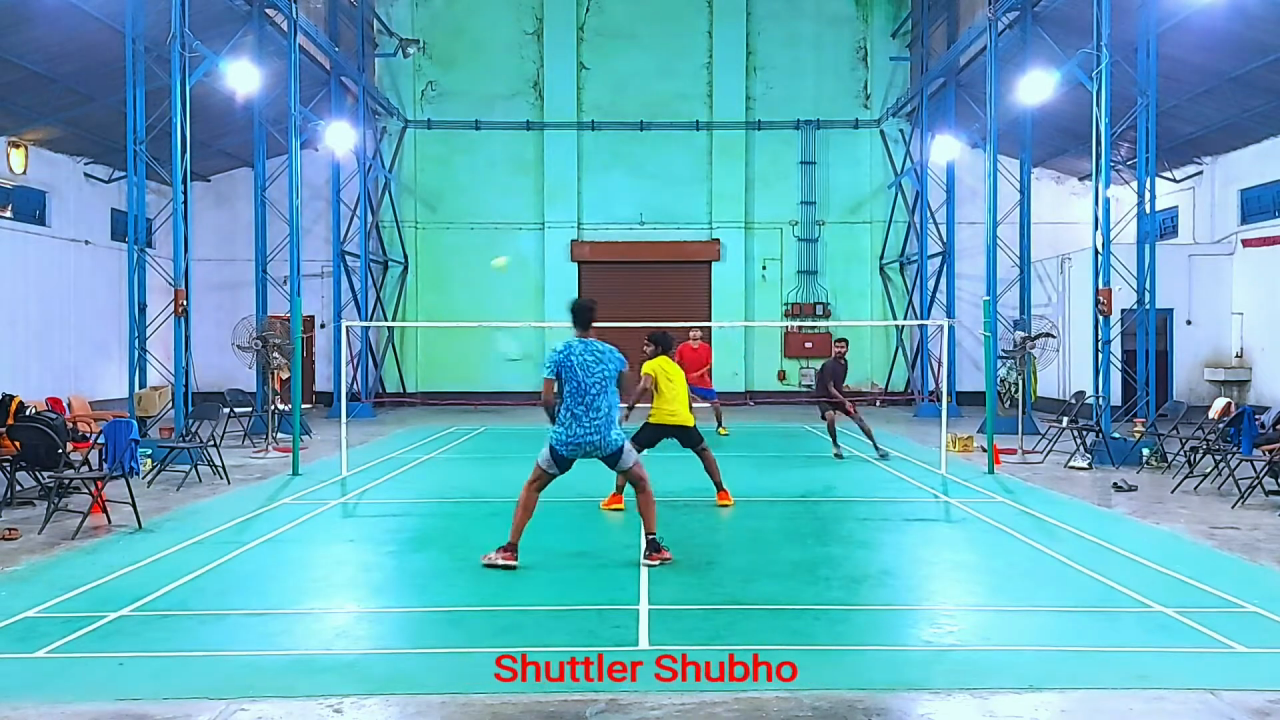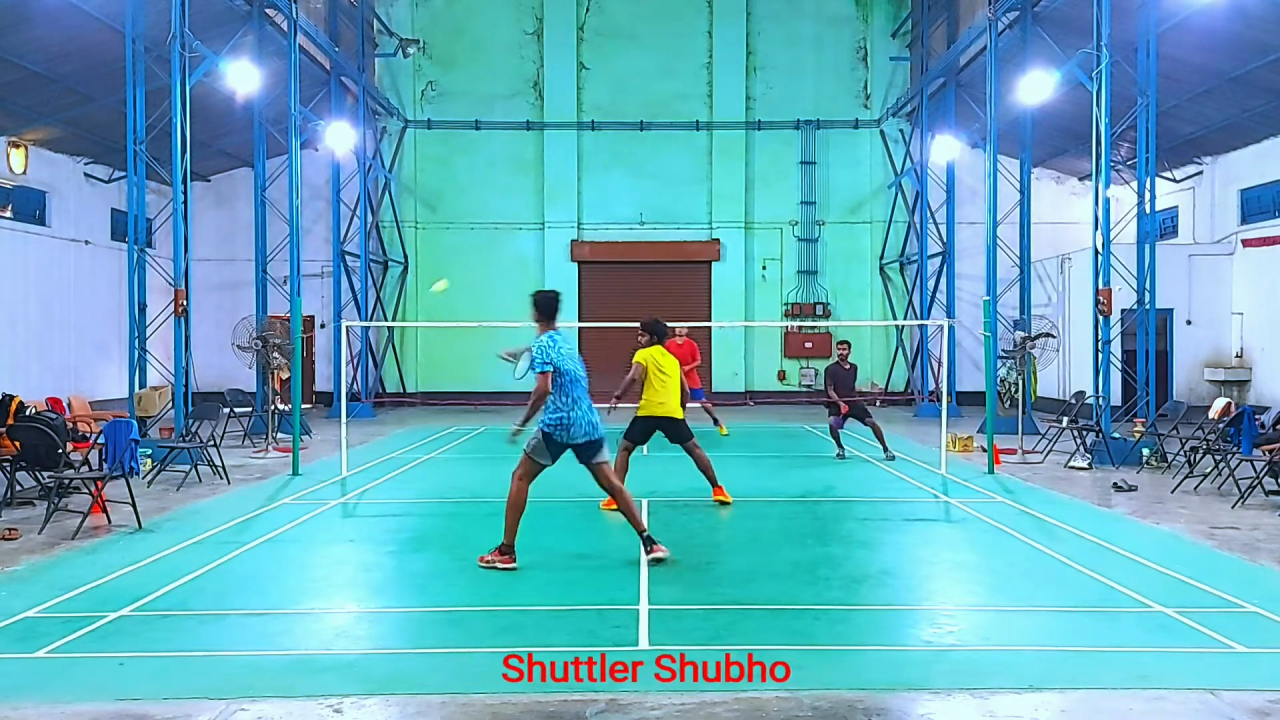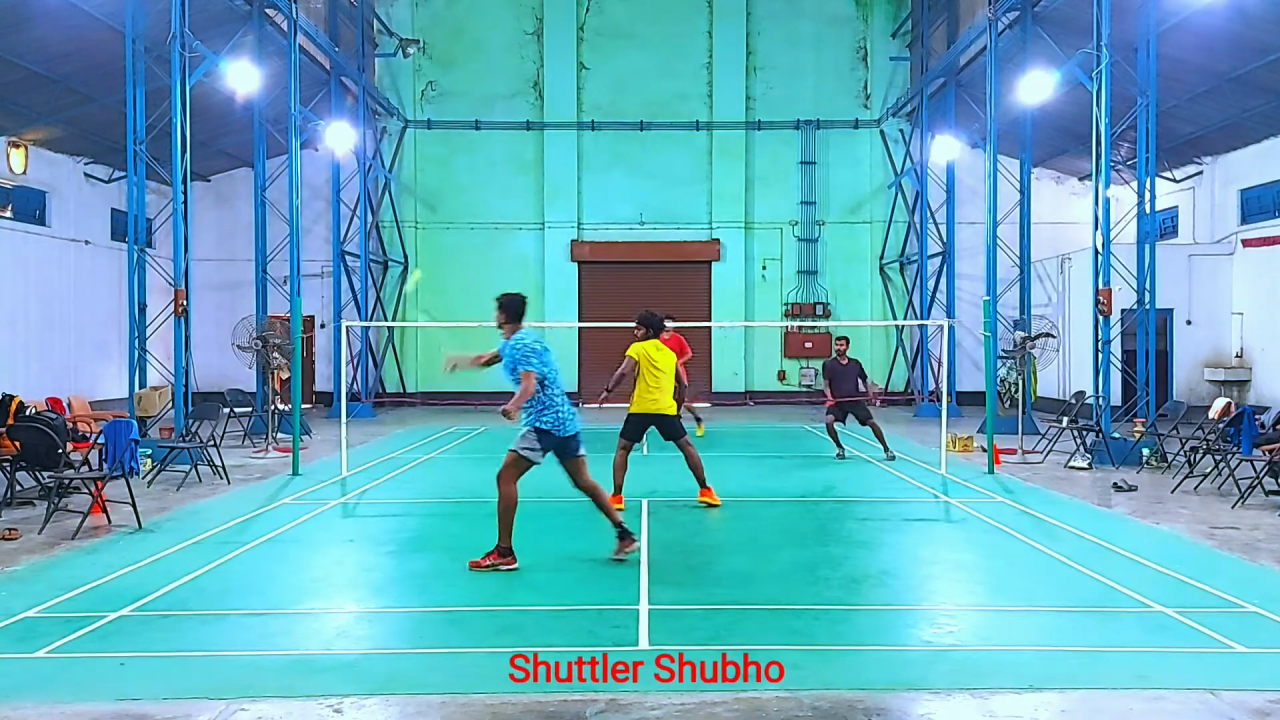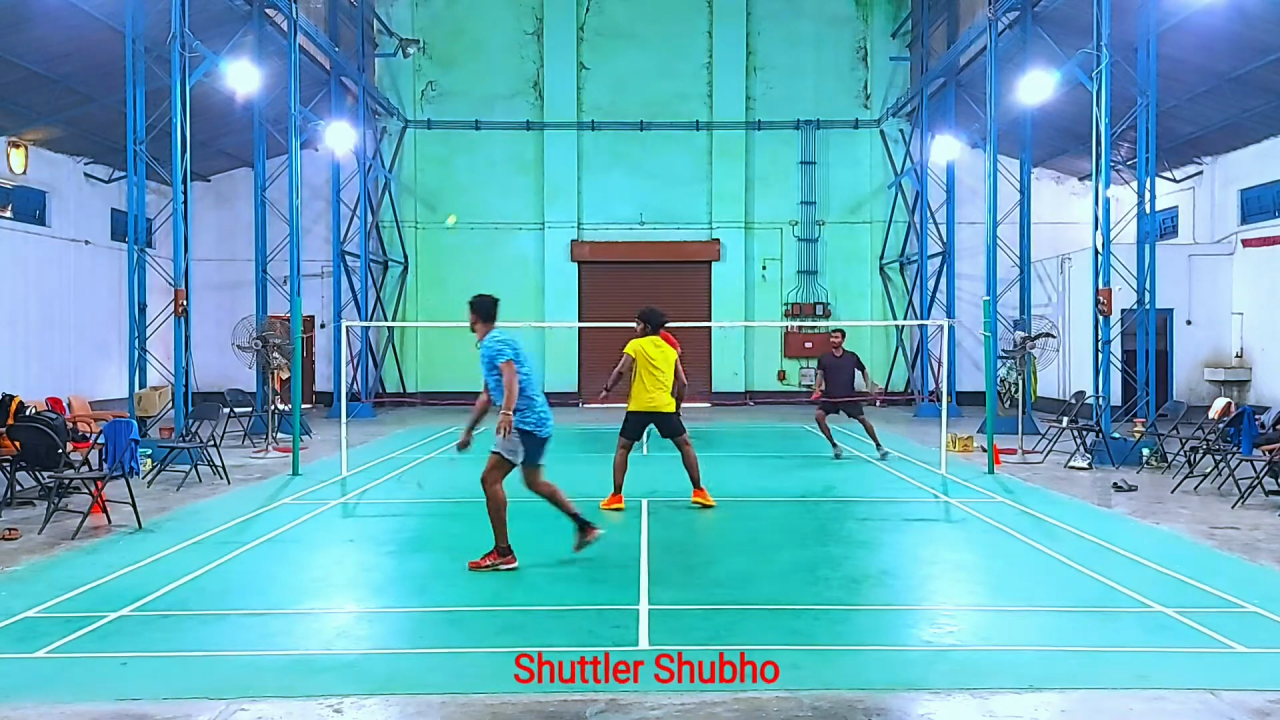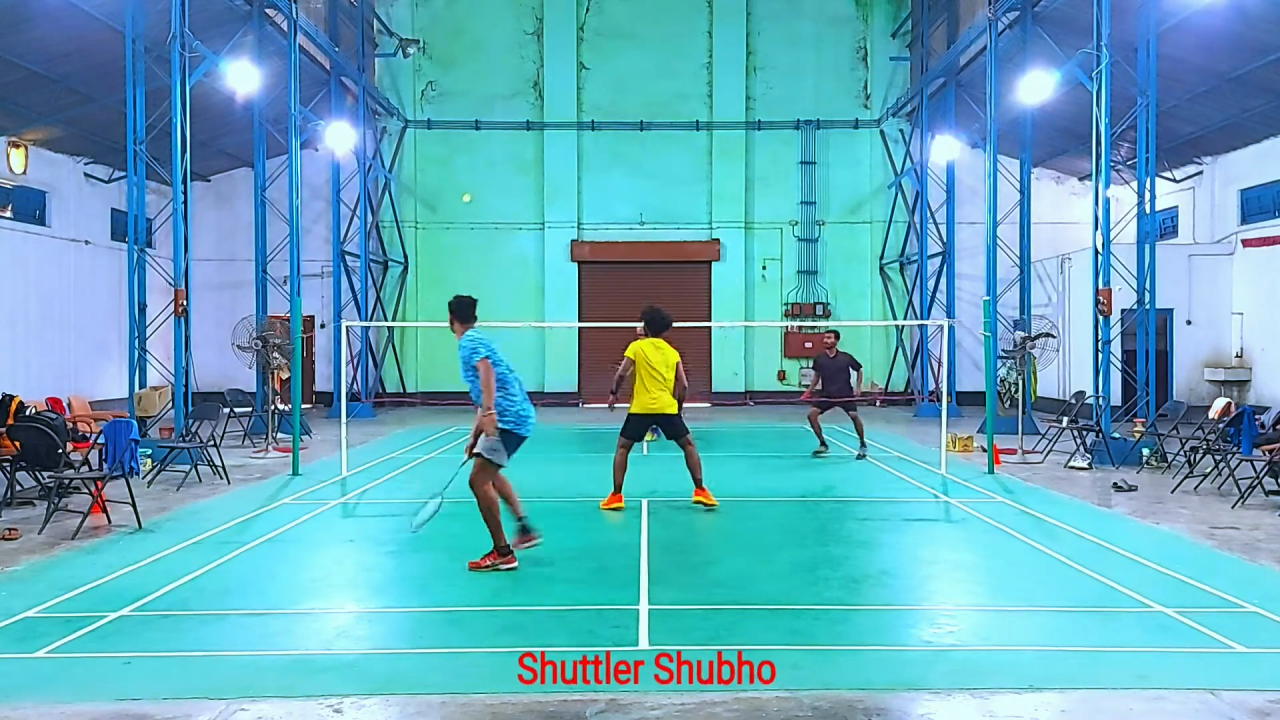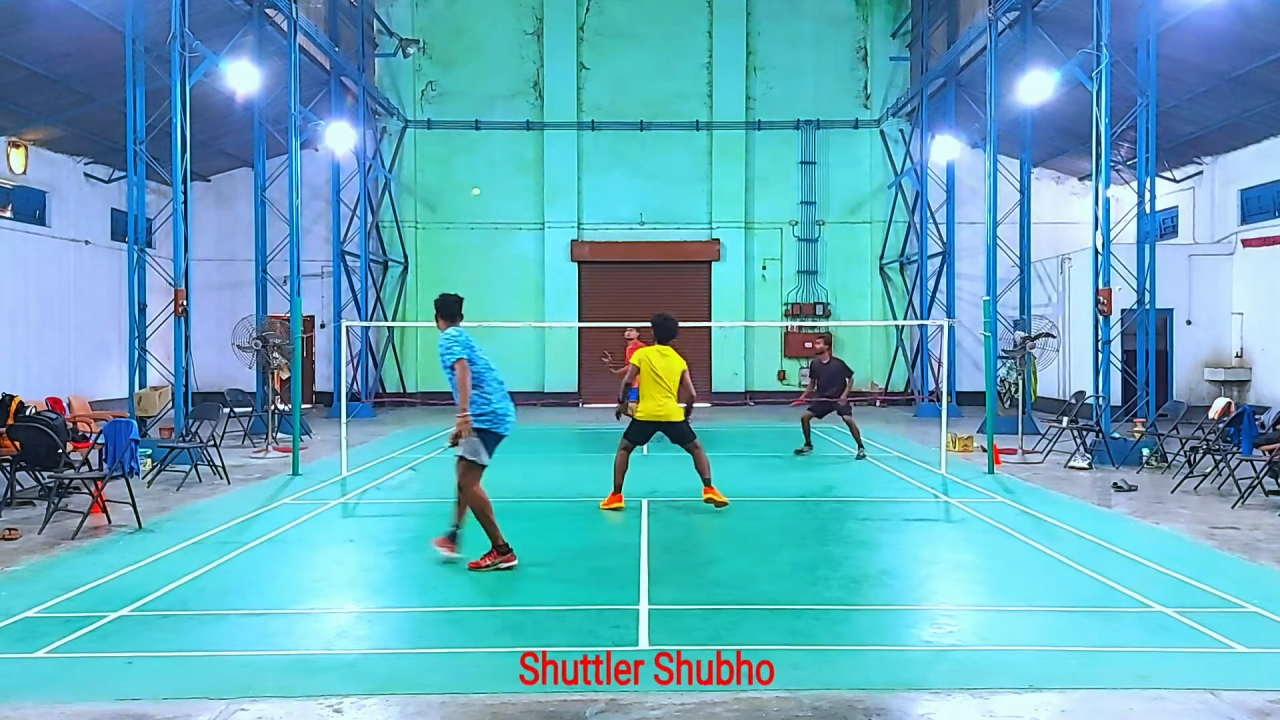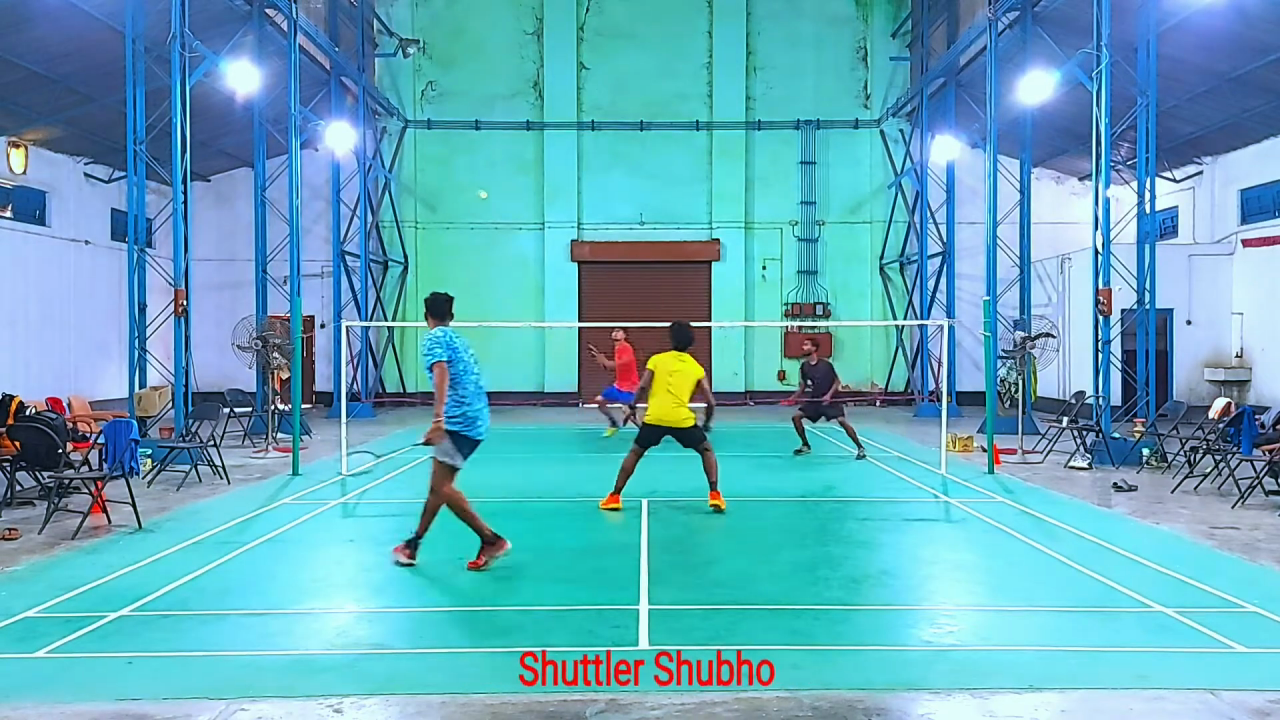
dt=0.1s
person 1, frame 1
left shoulder: (558, 353)
right shoulder: (612, 354)
left elbow: (547, 398)
right elbow: (622, 388)
left wrist: (557, 422)
left hip: (567, 437)
right hip: (607, 436)
left knee: (532, 486)
right knee: (642, 483)
left ankle: (510, 550)
right ankle: (652, 547)
person 1, frame 2
left shoulder: (542, 345)
right shoulder: (561, 340)
left elbow: (541, 390)
left wrist: (522, 423)
right wrist: (519, 356)
left hip: (559, 426)
right hip: (589, 424)
left knee: (520, 478)
right knee: (610, 484)
left ankle: (506, 551)
right ankle: (648, 542)
person 1, frame 3
left shoulder: (520, 345)
right shoulder: (516, 342)
left elbow: (529, 384)
right elbow: (492, 358)
left wrist: (514, 406)
right wrist: (466, 361)
left hip: (546, 422)
right hip: (565, 420)
left knee: (506, 478)
right knee: (583, 481)
left ankle: (504, 553)
right ankle: (624, 535)
person 1, frame 4
left shoulder: (495, 342)
right shoulder: (488, 345)
left elbow: (511, 378)
right elbow: (487, 395)
left wrist: (506, 413)
right wrist: (468, 430)
left hip: (524, 423)
right hip: (535, 421)
left knee: (490, 480)
right knee: (535, 482)
left ankle: (503, 552)
right ankle: (584, 526)
person 1, frame 5
left shoulder: (470, 341)
right shoulder: (476, 340)
left elbow: (487, 374)
left wrist: (488, 412)
right wrist: (476, 439)
left hip: (508, 418)
right hip: (518, 417)
left knee: (479, 481)
right knee: (491, 475)
left ankle: (503, 553)
right ankle: (524, 529)
person 1, frame 6
left shoulder: (450, 339)
right shoulder: (466, 337)
left elbow: (463, 374)
left wrist: (463, 414)
right wrist: (463, 426)
left hip: (486, 418)
right hip: (499, 416)
left knee: (469, 484)
right knee: (466, 480)
left ankle: (502, 550)
right ankle: (453, 536)
person 1, frame 7
left shoulder: (435, 339)
right shoulder: (459, 340)
left elbow: (442, 378)
left wrist: (437, 419)
right wrist: (438, 428)
left hip: (460, 421)
right hip: (475, 419)
left knee: (441, 486)
right knee: (441, 482)
left ankle: (492, 540)
right ankle: (413, 544)
person 2, frame 1
left shoulder: (650, 365)
right shoulder: (678, 368)
left elbow: (644, 387)
left wrist: (629, 407)
left hip: (659, 420)
right hip: (684, 420)
right knee: (704, 452)
left ankle: (617, 497)
right ankle: (722, 493)
person 2, frame 2
left shoulder: (643, 354)
right shoulder: (673, 360)
left elbow: (633, 377)
right elbow: (686, 391)
left wrist: (617, 396)
right wrist: (680, 413)
left hip: (648, 412)
right hip: (673, 413)
left knee: (624, 449)
right knee: (694, 450)
left ankle: (615, 497)
right ankle: (718, 491)
person 2, frame 3
left shoulder: (637, 348)
right shoulder: (670, 354)
left elbow: (624, 371)
right elbow: (683, 385)
left wrist: (607, 390)
right wrist: (678, 409)
left hip: (640, 409)
right hip: (666, 409)
left knee: (622, 449)
right knee: (687, 447)
left ankle: (616, 497)
right ankle: (705, 491)
person 2, frame 4
left shoulder: (635, 345)
right shoulder: (671, 351)
left elbow: (621, 370)
right elbow: (682, 383)
left wrist: (607, 389)
right wrist: (677, 408)
left hip: (639, 408)
right hip: (665, 408)
left knee: (623, 448)
right knee: (685, 446)
left ankle: (617, 497)
right ankle: (698, 491)
person 2, frame 5
left shoulder: (636, 347)
right shoulder: (673, 352)
left elbow: (622, 374)
right elbow: (683, 386)
left wrist: (614, 393)
right wrist: (679, 409)
left hip: (641, 409)
right hip: (668, 409)
left knee: (622, 448)
right knee: (689, 446)
left ankle: (616, 496)
right ankle: (700, 490)
person 2, frame 6
left shoulder: (642, 354)
right shoulder: (679, 361)
left elbow: (628, 382)
right elbow: (692, 395)
left wrist: (621, 403)
right wrist: (685, 416)
left hip: (646, 415)
right hip: (673, 415)
left knee: (624, 450)
right knee: (696, 450)
left ankle: (616, 496)
right ankle: (709, 490)
person 2, frame 7
left shoulder: (657, 359)
right shoulder: (697, 368)
left elbow: (642, 386)
right elbow: (711, 402)
left wrist: (631, 407)
right wrist: (706, 424)
left hip: (655, 418)
right hip: (681, 420)
left knee: (634, 454)
right knee: (707, 451)
left ankle: (614, 497)
right ankle: (714, 495)
